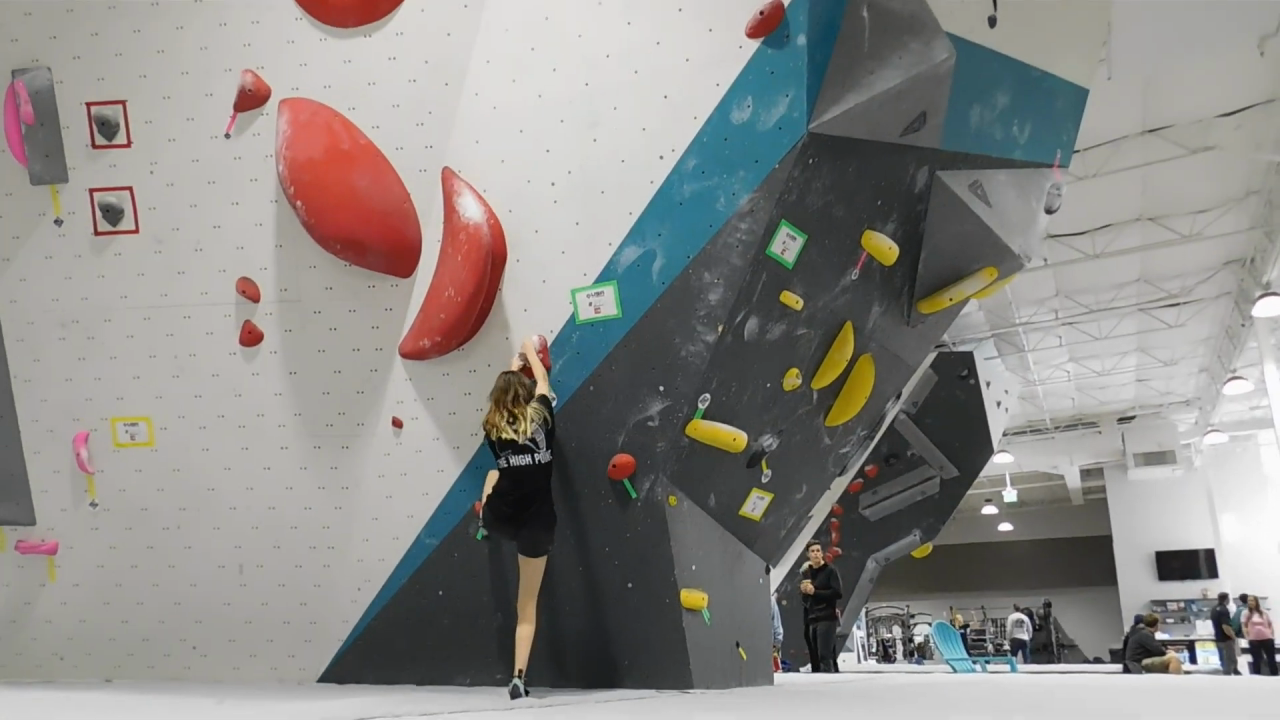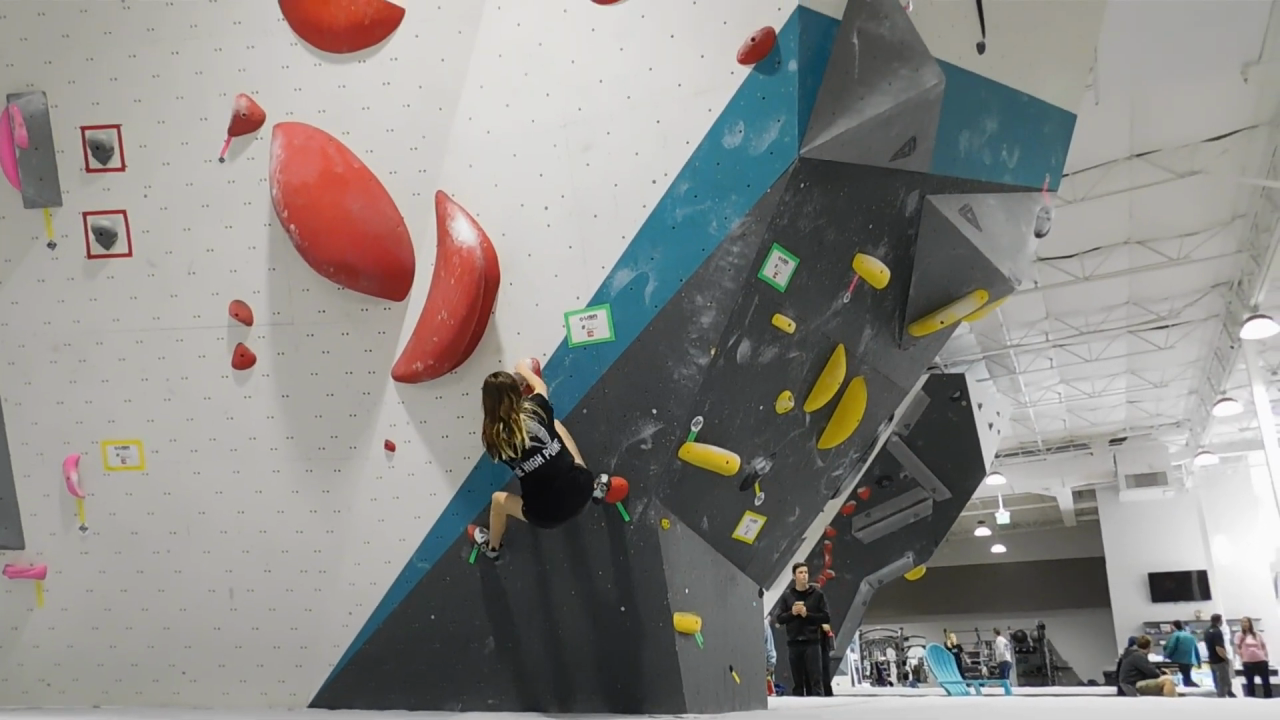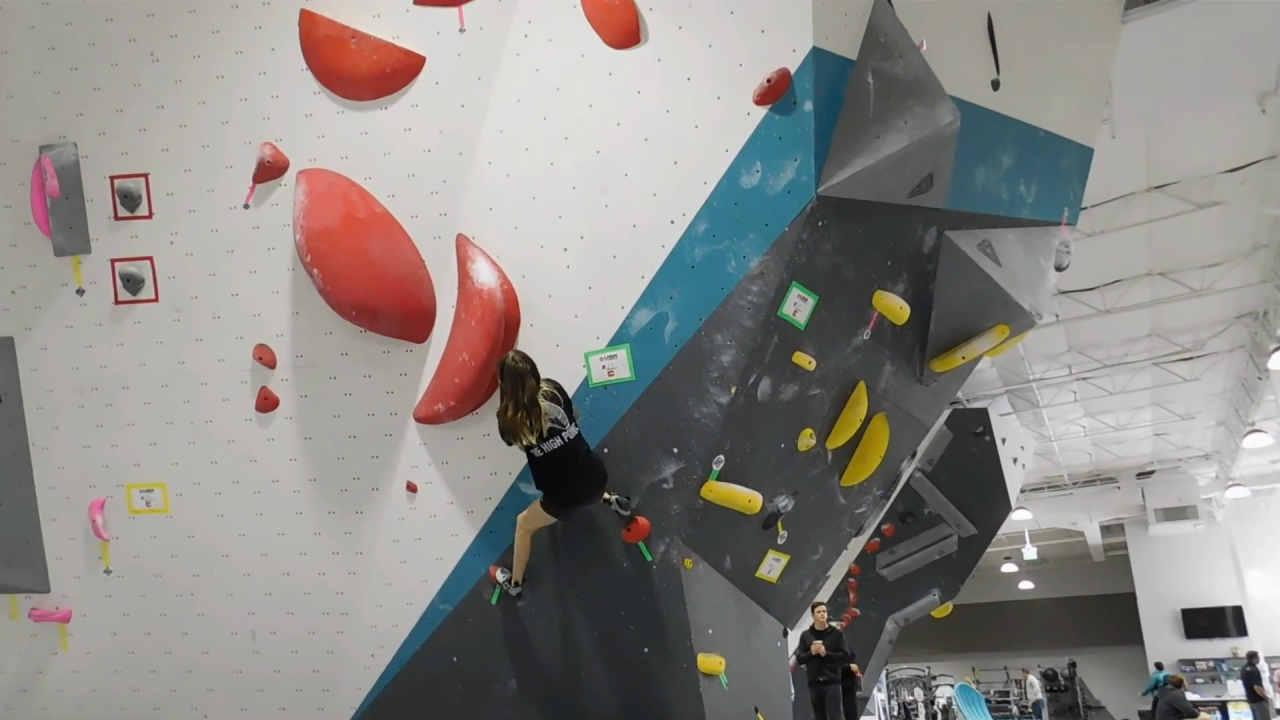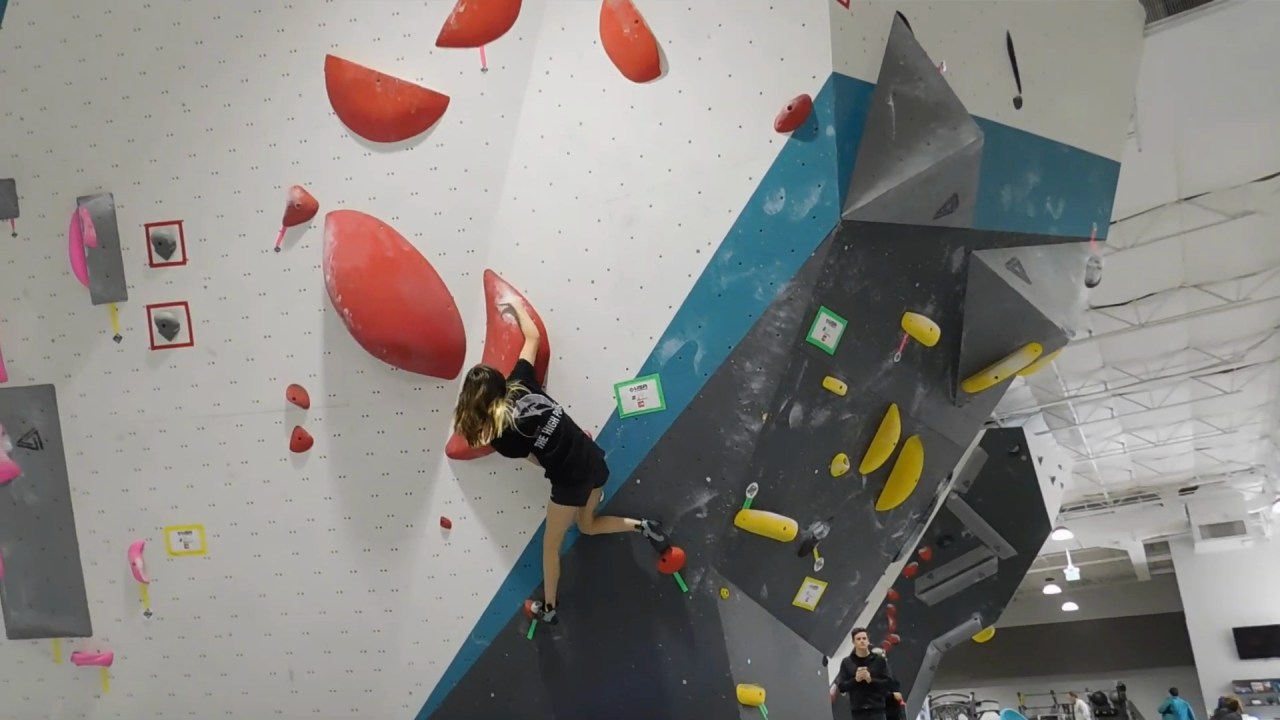
dt=1s
person 1, frame 1
left shoulder: (493, 426)
right shoulder: (541, 415)
left elbow: (504, 390)
right elbow: (542, 381)
left wrist: (513, 368)
right wrist: (531, 353)
left hip: (499, 519)
right hip: (537, 523)
right knee: (528, 607)
left ankle: (484, 522)
right ankle: (519, 678)
person 1, frame 2
left shoulder: (493, 438)
right shoulder: (535, 410)
right elbow: (541, 386)
right wrist: (524, 370)
left hip: (546, 515)
right hip: (581, 490)
left knee: (499, 500)
left ankle: (492, 547)
right ankle: (595, 487)
person 1, frame 3
left shoulder: (508, 419)
right shoulder: (552, 389)
left hip: (564, 496)
right hip: (595, 476)
left knee: (523, 525)
left ankle: (514, 582)
right ankle: (611, 500)
person 1, frame 4
left shoulder: (498, 435)
right shoulder: (521, 383)
left elbow: (536, 459)
right elbow: (533, 337)
right wrist: (517, 309)
left hip: (570, 480)
right hip: (594, 460)
left knee: (551, 545)
right knee: (587, 525)
left ankle: (548, 607)
right ankle: (643, 526)
